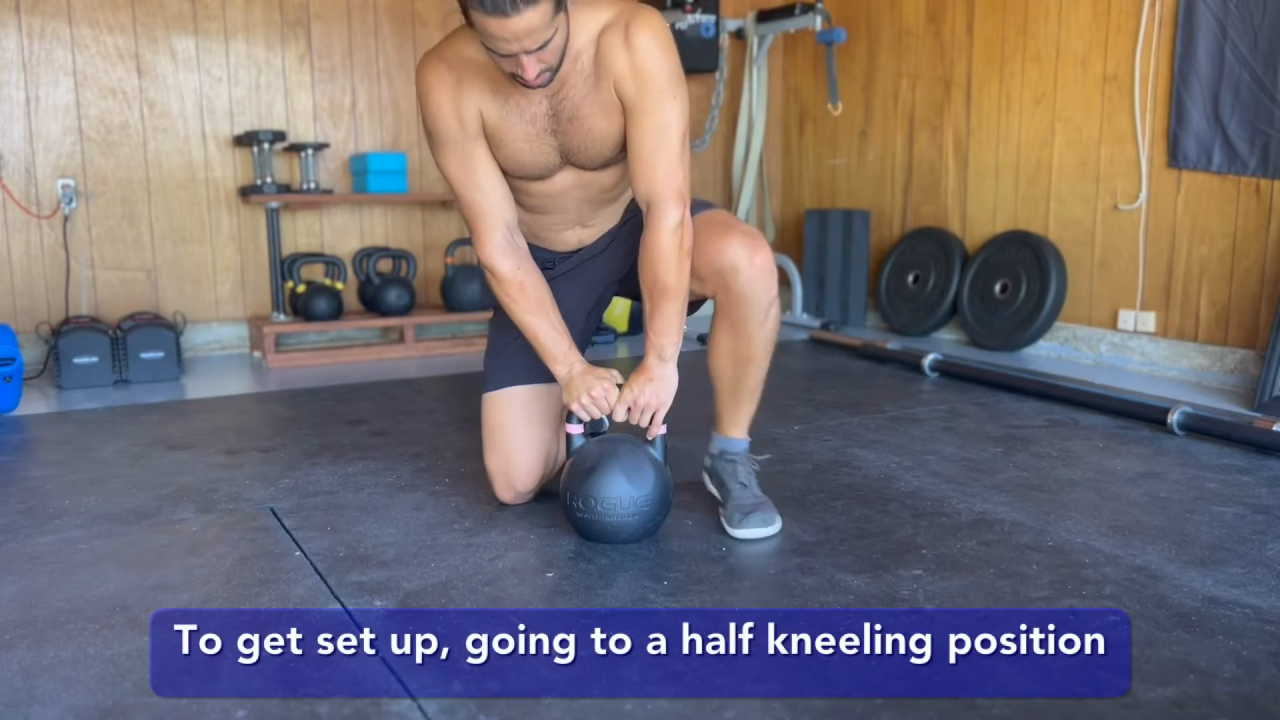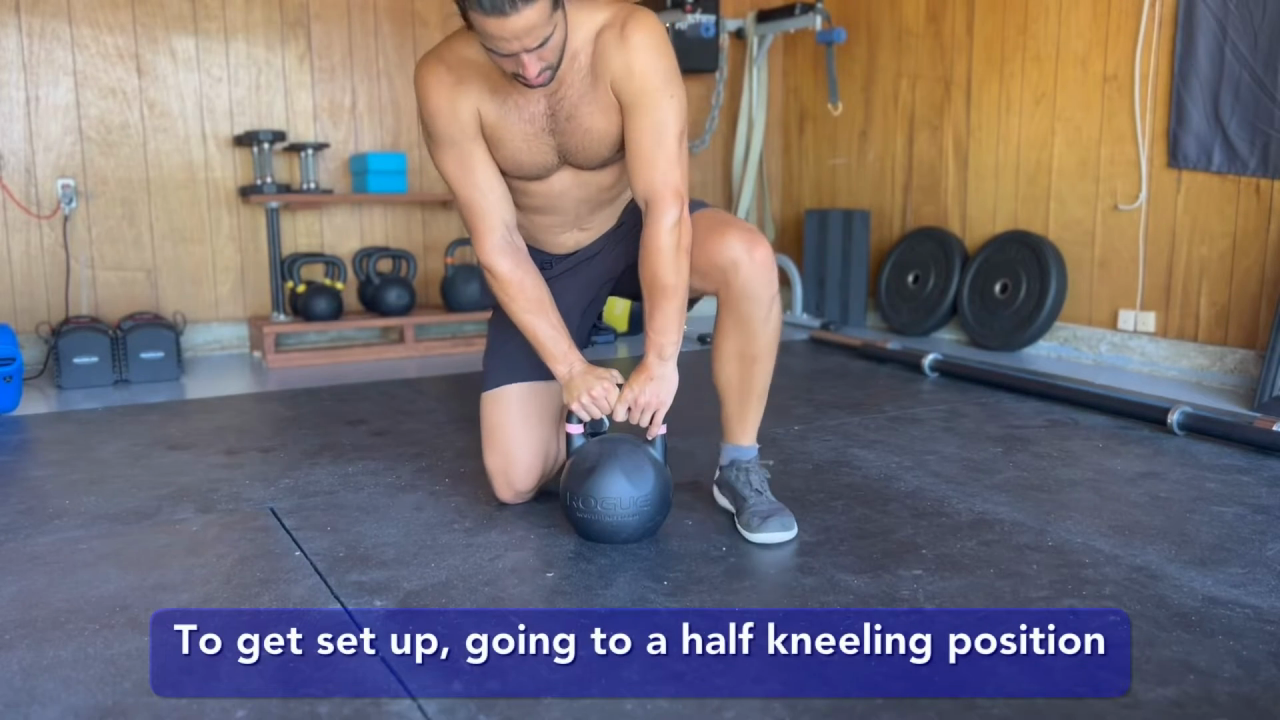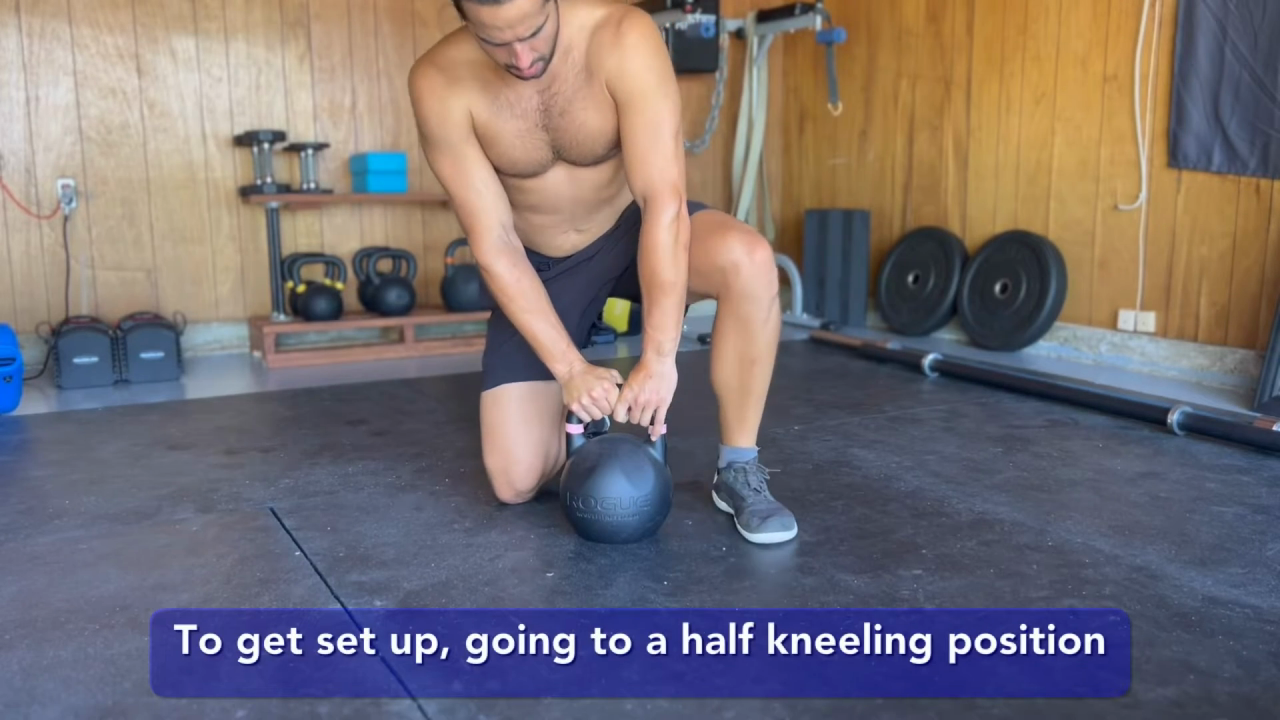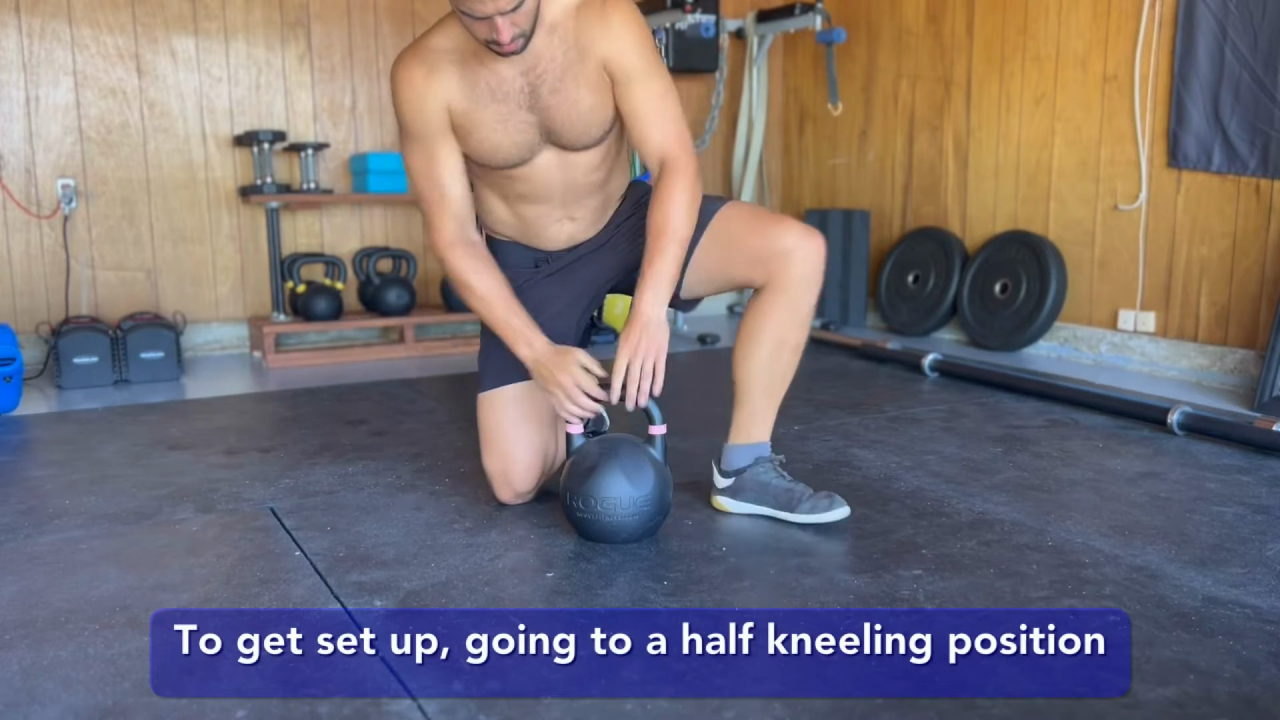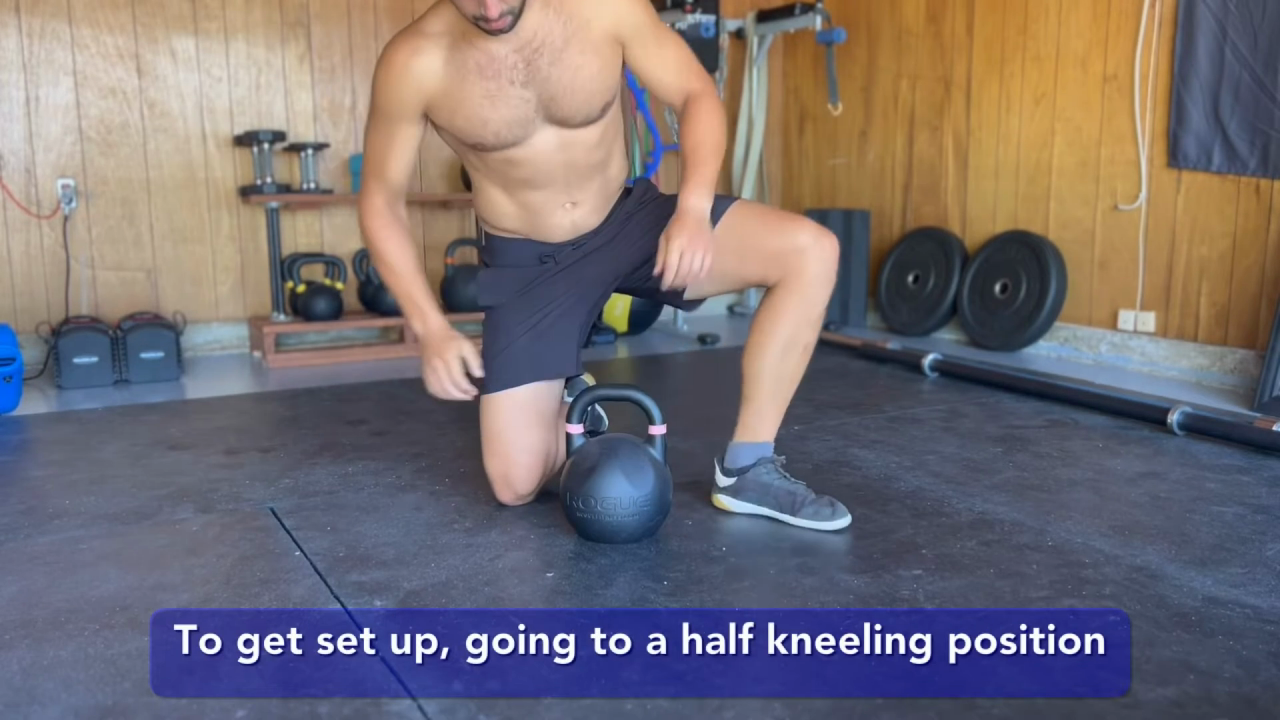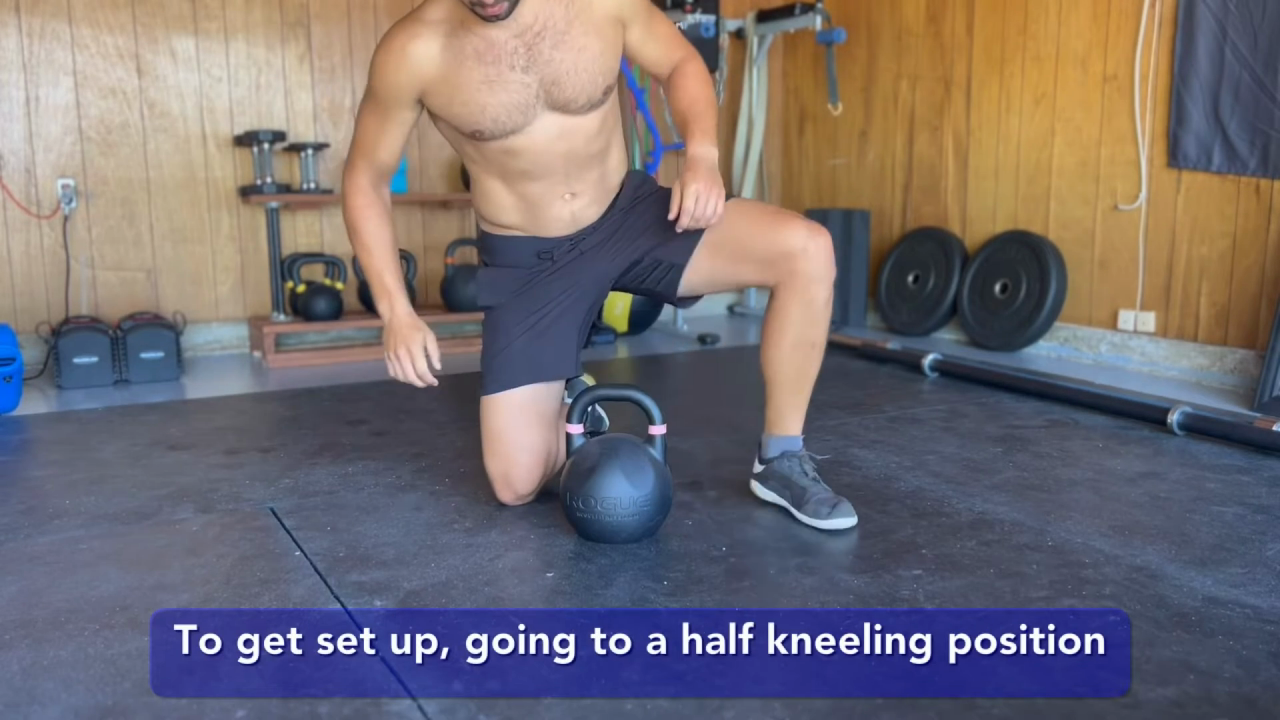
dt=0.2s
person 1, frame 1
right shoulder: (447, 79)
left elbow: (667, 208)
right elbow: (498, 244)
left wrist: (660, 360)
right wrist: (570, 369)
left hip: (638, 227)
right hip: (543, 262)
left knee: (747, 261)
right knee: (517, 483)
left ankle: (731, 455)
right ankle: (589, 420)
person 1, frame 2
right shoulder: (445, 81)
left elbow: (666, 206)
right elbow: (497, 244)
left wrist: (660, 360)
right wrist: (569, 368)
left hip: (636, 229)
right hip: (539, 264)
left knee: (746, 257)
right knee: (516, 483)
left ankle: (740, 466)
right ankle: (589, 416)
person 1, frame 3
right shoulder: (441, 82)
left elbow: (664, 200)
right elbow: (494, 243)
left wrist: (659, 360)
right wrist: (570, 367)
left hip: (633, 229)
right hip: (537, 267)
left knee: (746, 259)
right knee: (516, 481)
left ankle: (738, 468)
right ankle: (578, 408)
person 1, frame 4
right shoulder: (423, 75)
left elbow: (675, 163)
right elbow: (453, 235)
left wrist: (647, 316)
right wrist: (538, 352)
left hip: (625, 225)
right hip: (527, 265)
left knee: (797, 250)
right knee: (516, 484)
left ankle: (742, 467)
right ankle: (577, 402)
person 1, frame 5
right shoulder: (415, 62)
left elbow: (699, 96)
right elbow: (381, 200)
left wrist: (696, 206)
right wrist: (431, 329)
left hip: (630, 219)
right hip: (529, 264)
left knee: (811, 250)
right knee: (516, 485)
left ankle: (746, 466)
right ankle: (567, 402)
person 1, frame 6
right shoulder: (414, 50)
left elbow: (682, 63)
right elbow: (364, 180)
left wrist: (701, 153)
right wrist: (396, 313)
left hip: (629, 213)
right hip: (527, 262)
left knee: (806, 250)
right knee: (518, 484)
left ankle: (782, 460)
right ankle: (566, 402)
